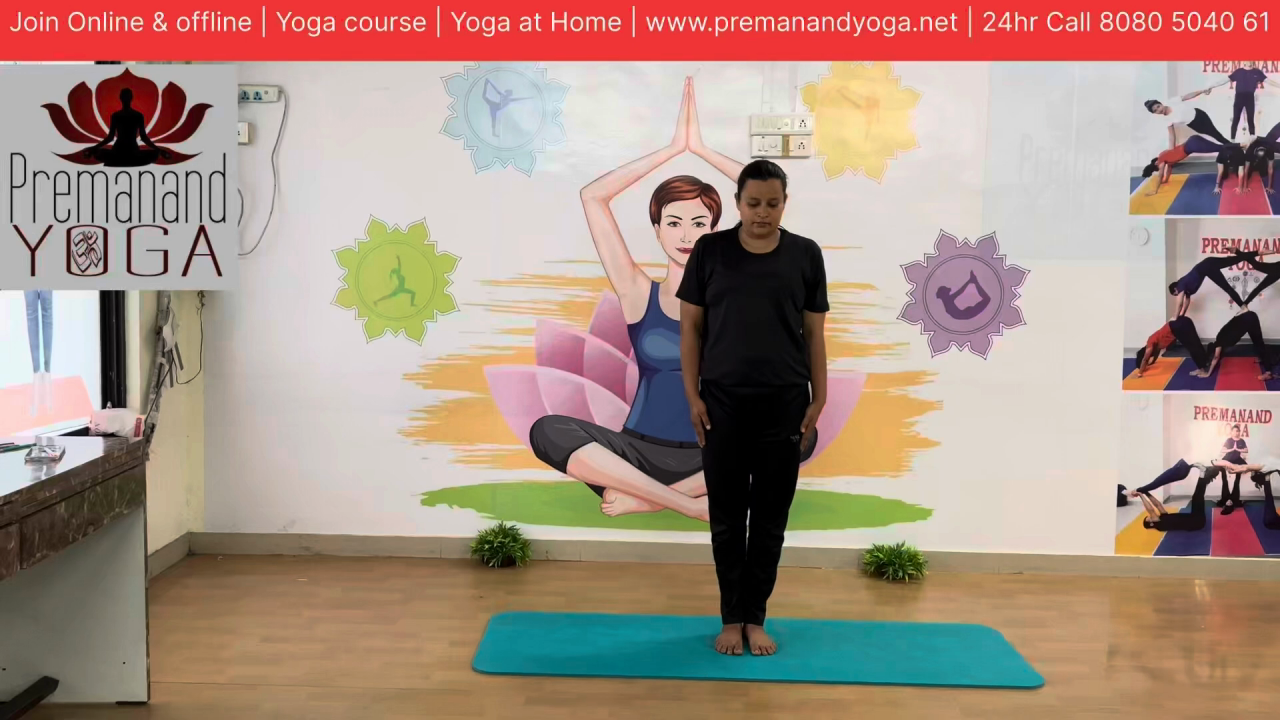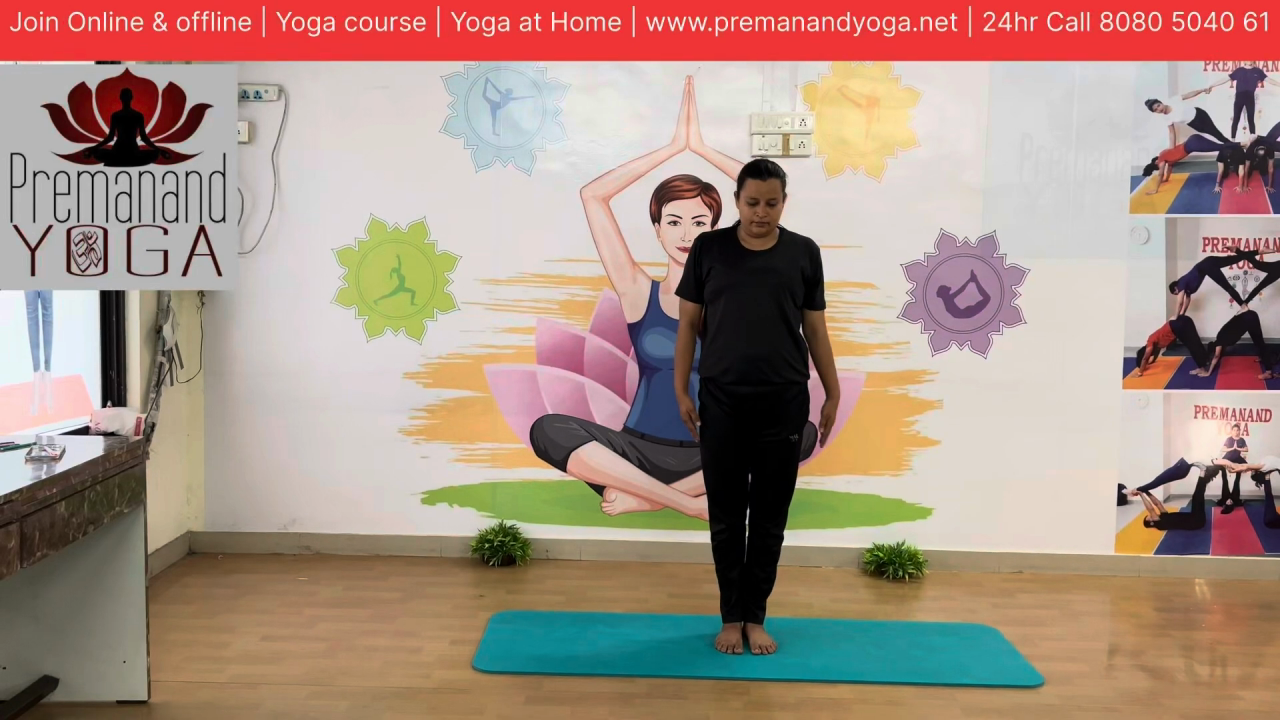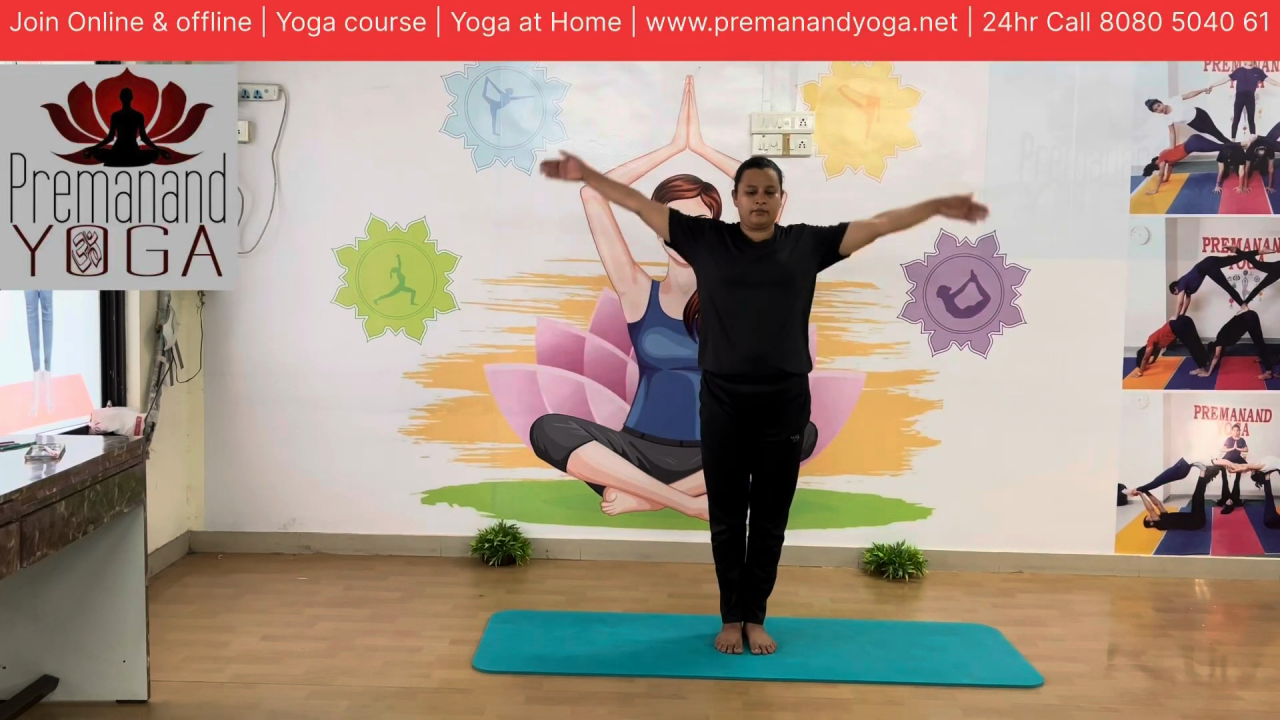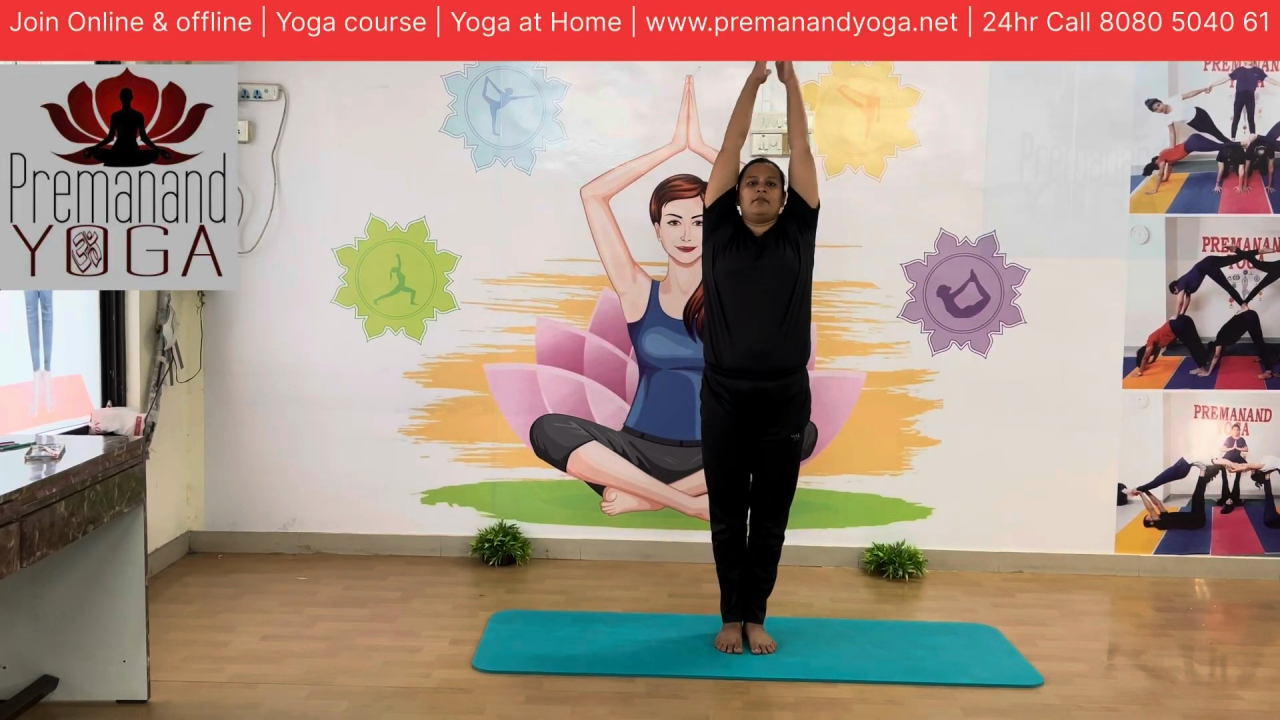
dt=0.7s
person 1, frame 1
left shoulder: (805, 254)
right shoulder: (710, 250)
left elbow: (813, 332)
right elbow: (691, 326)
left wrist: (818, 399)
right wrist: (693, 395)
left hip: (784, 403)
right hip: (723, 402)
left knee: (770, 517)
right knee: (727, 516)
left ankle: (755, 617)
right ankle: (731, 617)
person 1, frame 2
left shoulder: (803, 252)
right shoulder: (708, 248)
left elbow: (814, 328)
right elbow: (689, 321)
left wrist: (833, 393)
right wrist: (681, 389)
left hip: (783, 400)
right hip: (721, 399)
left knee: (770, 516)
right knee: (725, 514)
left ankle: (755, 616)
right ankle: (731, 615)
person 1, frame 3
left shoulder: (805, 243)
right shoulder: (707, 239)
left elbow: (874, 226)
right elbow: (644, 207)
left wrist: (935, 207)
right wrist: (588, 177)
left hip: (784, 400)
right hip: (723, 400)
left knee: (770, 518)
right knee: (726, 516)
left ankle: (755, 616)
right ankle: (730, 617)
person 1, frame 4
left shoulder: (799, 232)
right shoulder: (719, 230)
left elbow: (802, 151)
right elbow: (729, 149)
left wrist: (791, 80)
right wrist: (752, 81)
left hip: (784, 396)
right hip: (724, 395)
left knee: (771, 516)
right knee: (727, 514)
left ankle: (756, 615)
right ankle: (730, 615)
person 2, frame 1
right shoulder: (638, 293)
right elbow: (592, 198)
left wrist: (700, 148)
right wrist: (674, 148)
right hip: (642, 452)
right knee: (548, 432)
left ankle: (643, 497)
right ankle: (693, 503)
person 2, frame 2
right shoulder: (639, 291)
right elbow: (593, 197)
left wrist: (700, 146)
right wrist: (675, 146)
right hip: (642, 452)
left knee: (801, 434)
right knee: (548, 431)
left ankle: (644, 496)
right ankle: (693, 502)
person 2, frame 3
right shoulder: (638, 292)
right elbow: (592, 196)
left wrist: (700, 146)
right wrist: (674, 147)
right hip: (642, 452)
left knee: (801, 432)
right knee: (548, 430)
left ankle: (646, 496)
right ankle: (695, 503)
person 2, frame 4
right shoulder: (638, 291)
right elbow: (592, 194)
left wrist: (699, 145)
right wrist: (673, 146)
right hip: (642, 452)
left knee: (801, 432)
right knee: (548, 430)
left ankle: (645, 497)
right ankle: (694, 504)
